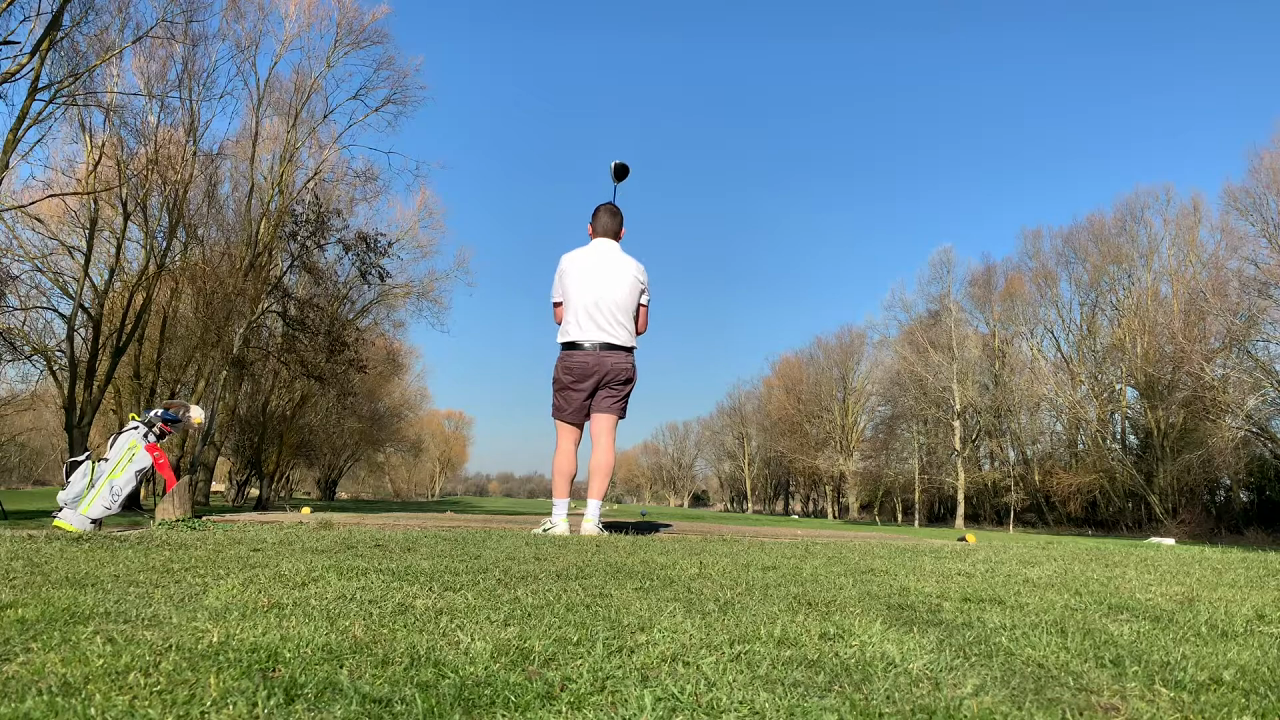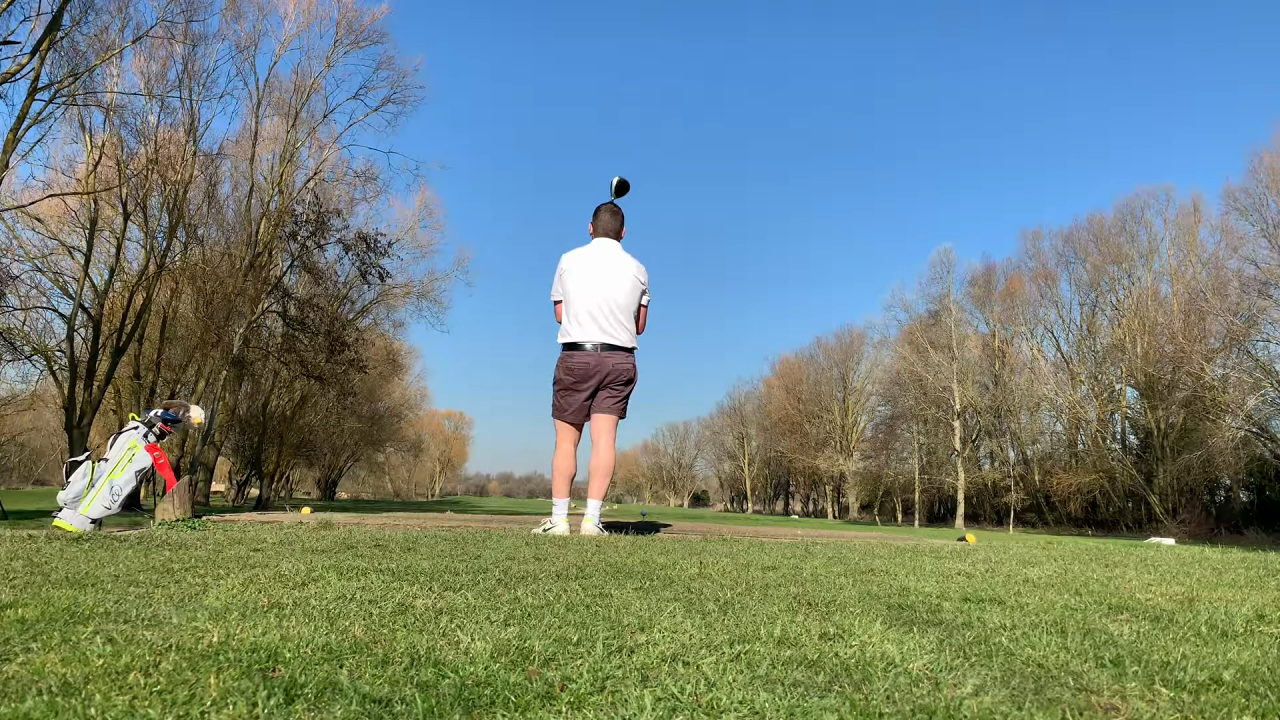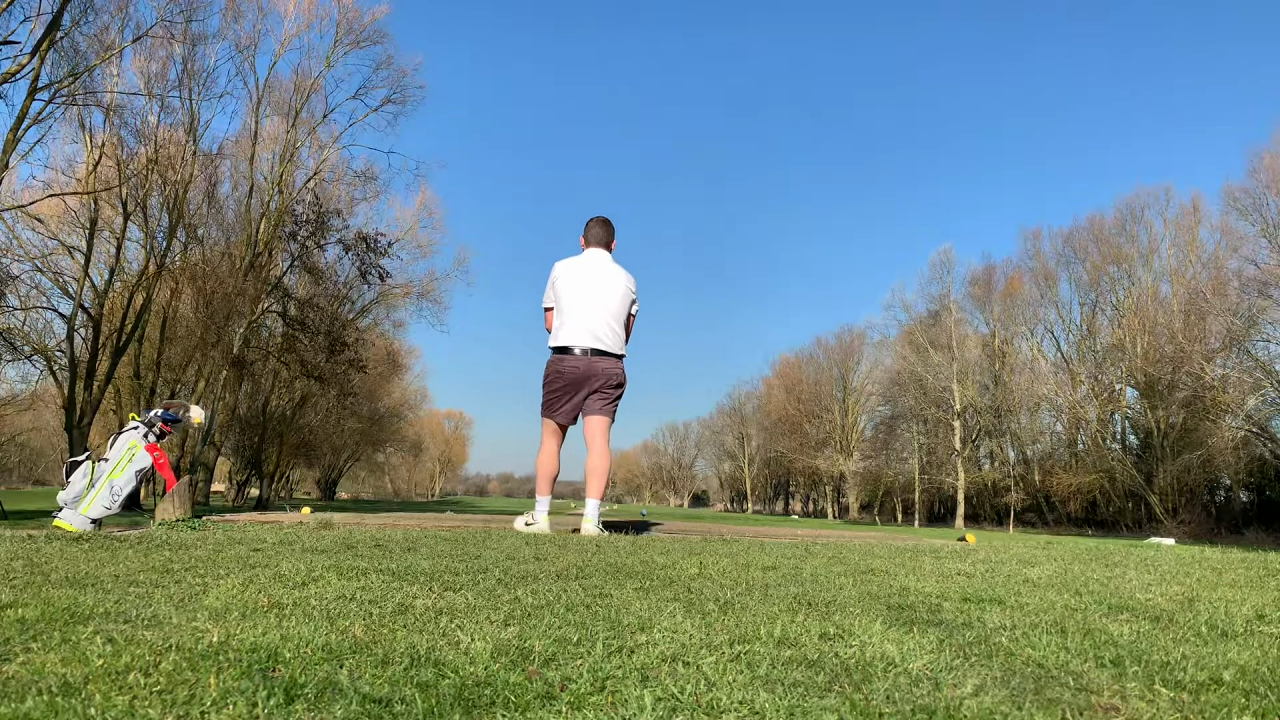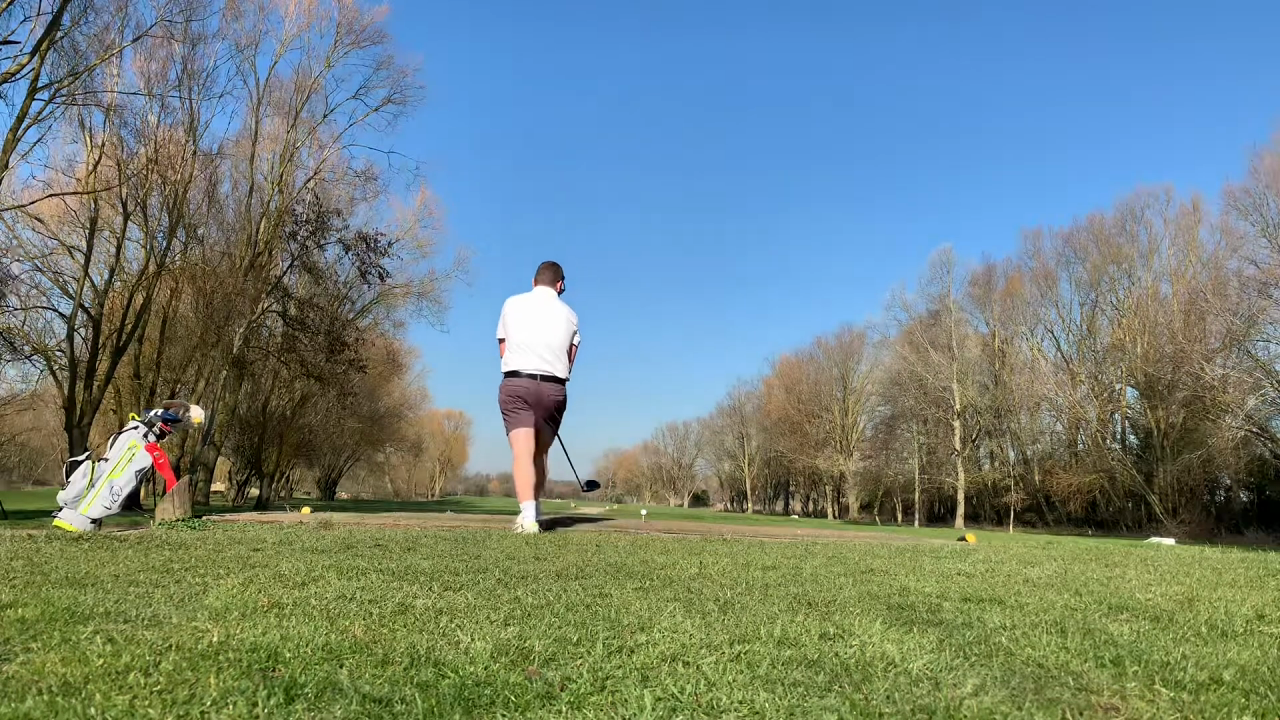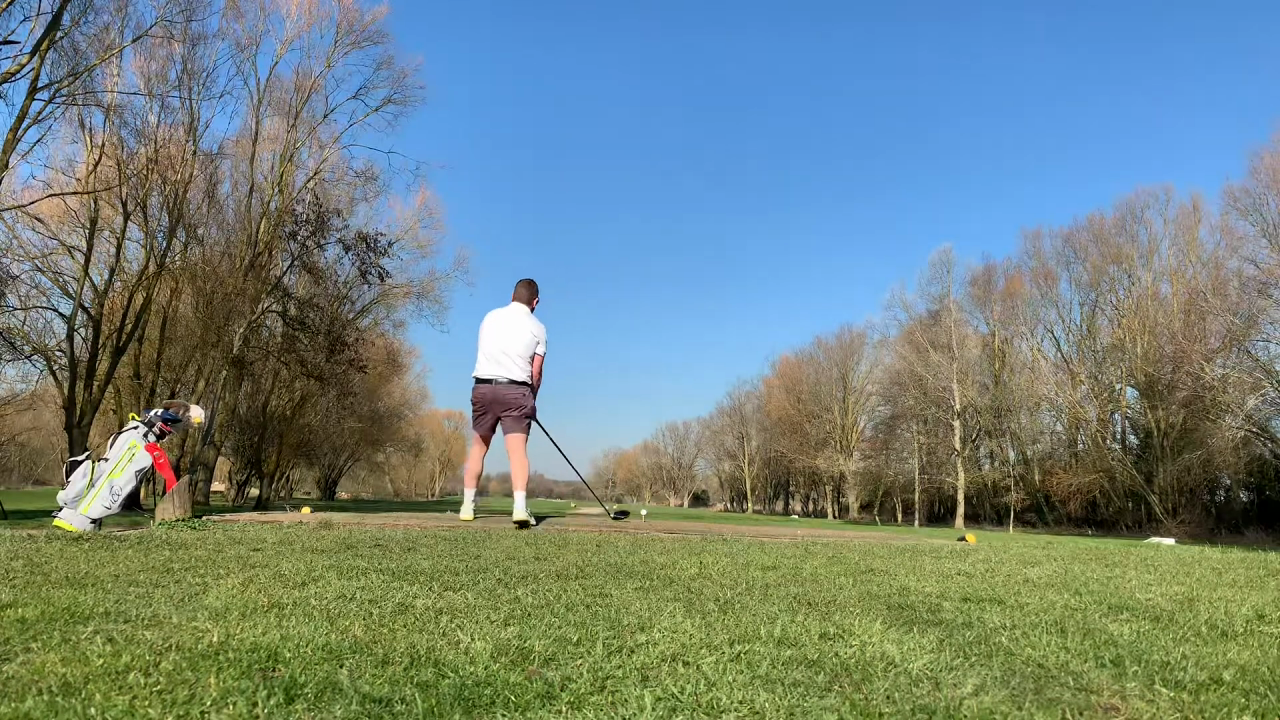
dt=0.7s
person 1, frame 1
left shoulder: (569, 261)
right shoulder: (636, 269)
left elbow: (559, 316)
right elbow: (640, 326)
left hip: (575, 357)
right hip: (619, 360)
left knee: (567, 440)
right knee: (604, 438)
left ankle: (559, 519)
right ankle: (591, 519)
person 1, frame 2
left shoulder: (569, 261)
right shoulder: (636, 269)
left elbow: (560, 315)
right elbow: (640, 326)
left hip: (576, 357)
right hip: (619, 360)
left knee: (566, 441)
right knee: (604, 439)
left ankle: (559, 519)
right ankle: (591, 519)
person 1, frame 3
left shoulder: (561, 268)
right shoulder: (626, 279)
left elbow: (550, 323)
left hip: (565, 361)
right hip: (608, 366)
left knee: (551, 441)
right knee: (598, 442)
left ankle: (540, 516)
right ankle: (591, 519)
person 1, frame 4
left shoulder: (512, 304)
right shoulder: (569, 315)
left elbow: (503, 350)
right elbow: (569, 362)
left hip: (517, 384)
right hip: (553, 388)
left knee: (522, 455)
right knee: (539, 453)
left ankle: (528, 519)
right ankle: (532, 513)
person 1, frame 5
left shoulder: (490, 317)
right shoulder: (537, 328)
right elbow: (536, 372)
right wrist: (530, 399)
left hip: (483, 388)
right hip: (515, 390)
left knee: (479, 448)
right knee: (517, 452)
left ankle: (468, 505)
right ankle: (520, 506)
